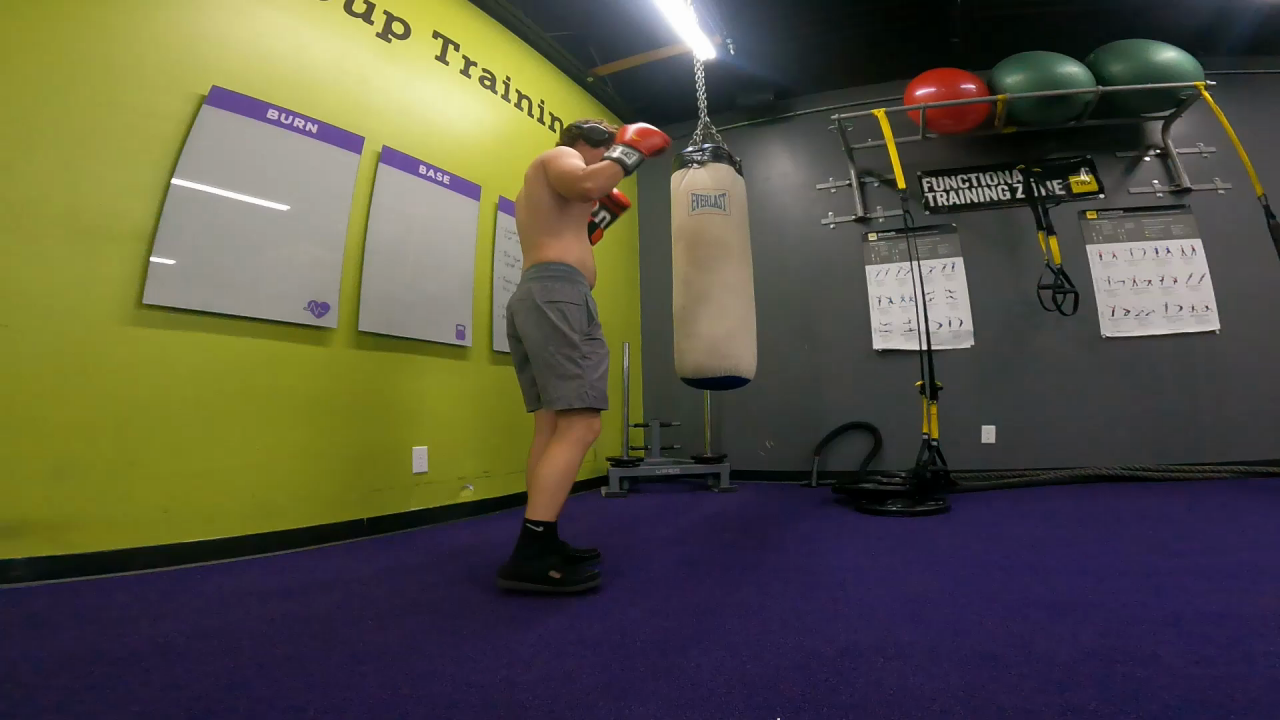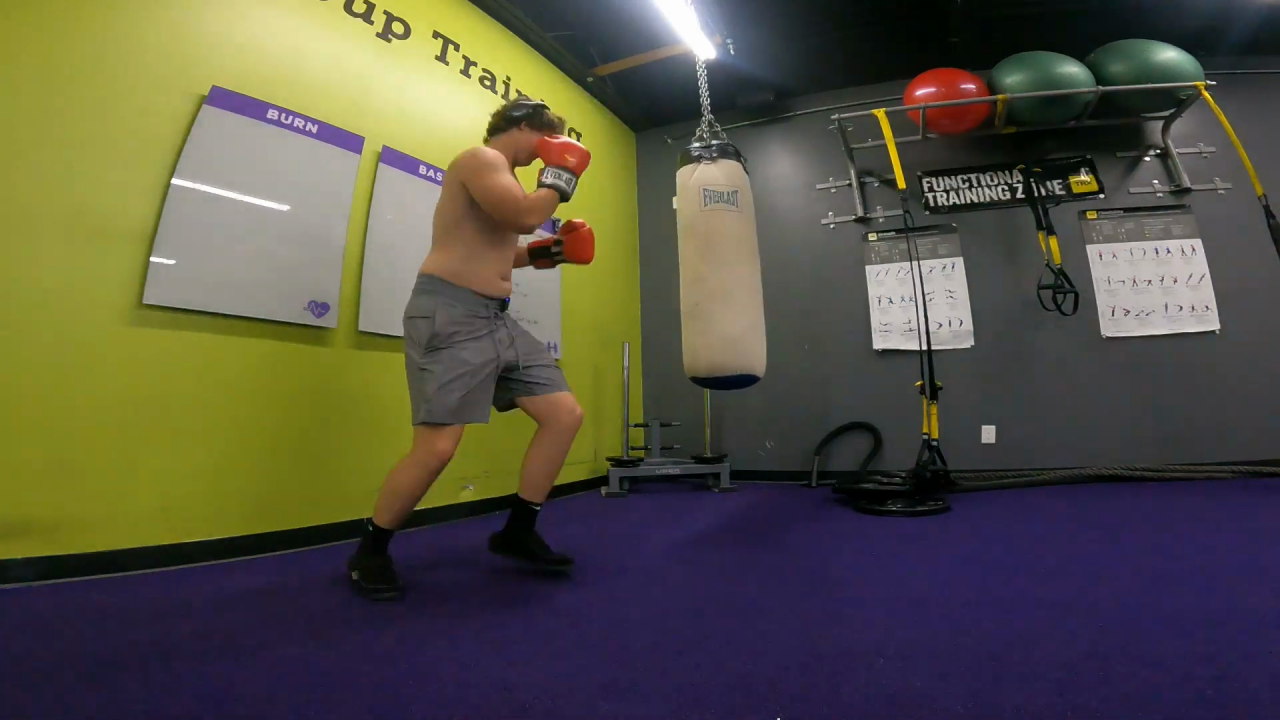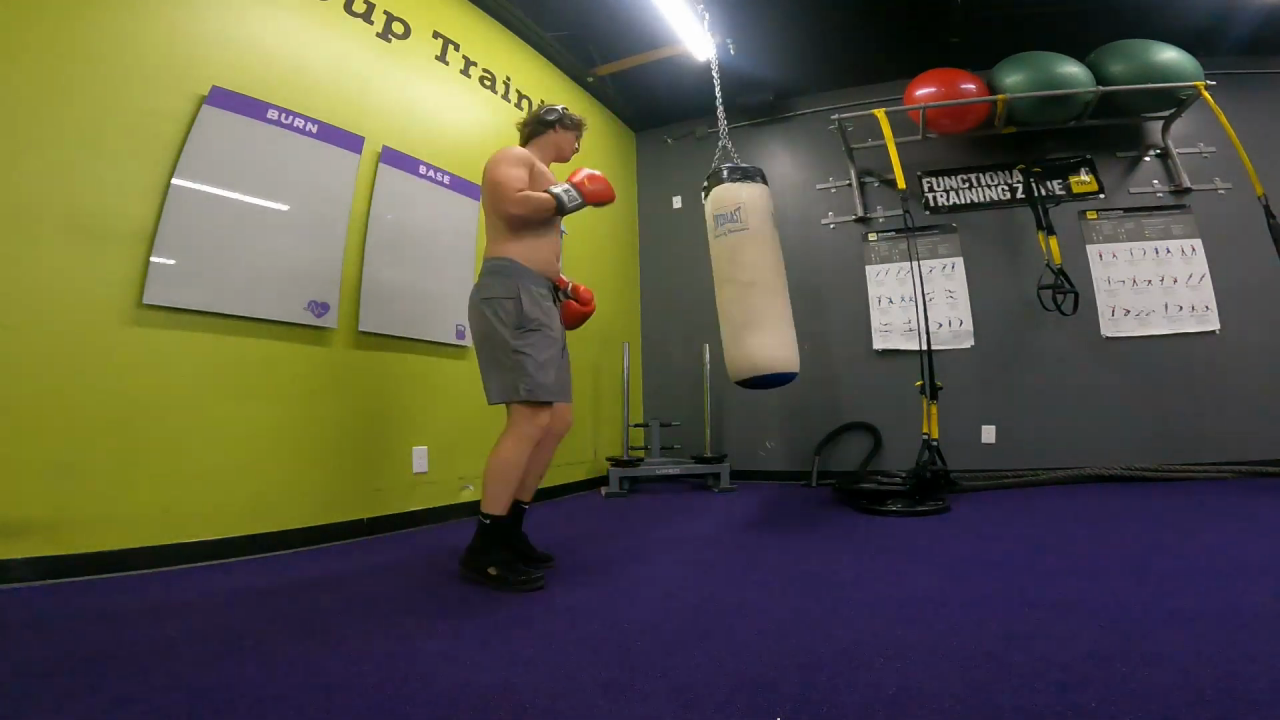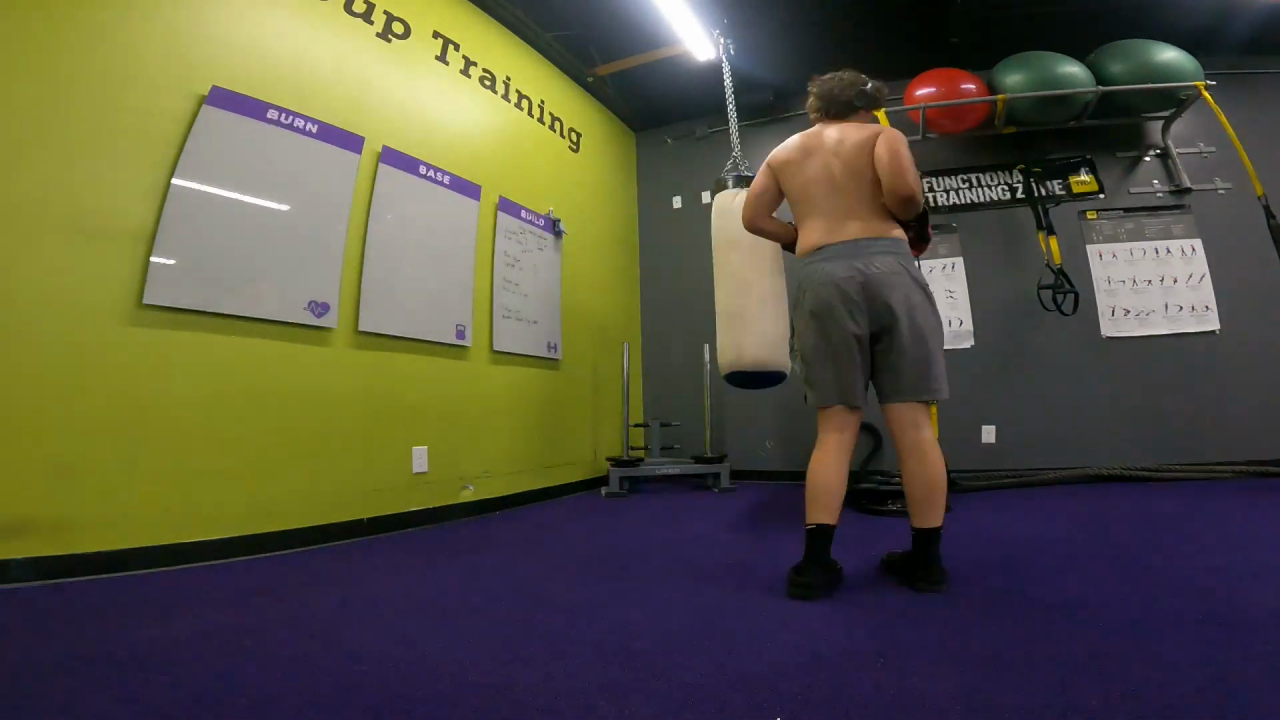
dt=0.5s
person 1, frame 1
left shoulder: (536, 191)
right shoulder: (560, 155)
right elbow: (586, 183)
left wrist: (599, 216)
right wrist: (622, 151)
left hip: (534, 298)
right hip: (557, 300)
left knee: (557, 432)
right knee: (578, 429)
left ankle: (542, 543)
right ankle: (528, 558)
person 1, frame 2
left shoulder: (497, 175)
right shoulder: (479, 160)
right elbow: (518, 216)
left wrist: (545, 252)
right wrist: (557, 180)
left hip: (493, 318)
right hip: (447, 319)
left knee: (565, 415)
right knee: (436, 449)
left ankle: (518, 530)
right ankle: (372, 550)
person 1, frame 3
left shoulder: (543, 173)
right shoulder: (513, 157)
right elbow: (513, 208)
left wrist: (562, 291)
right wrist: (571, 195)
left hip: (537, 300)
right hip: (513, 299)
left knee: (554, 421)
right knee: (533, 422)
left ankle: (510, 532)
right ankle: (486, 550)
person 1, frame 4
left shoulder: (786, 151)
right shoulder: (881, 136)
left elbow: (753, 217)
right elbow: (903, 188)
right wrist: (911, 221)
left hip: (825, 282)
right hip: (893, 274)
left knee: (836, 425)
right knee: (913, 428)
left ankle: (815, 563)
right ankle: (925, 558)
